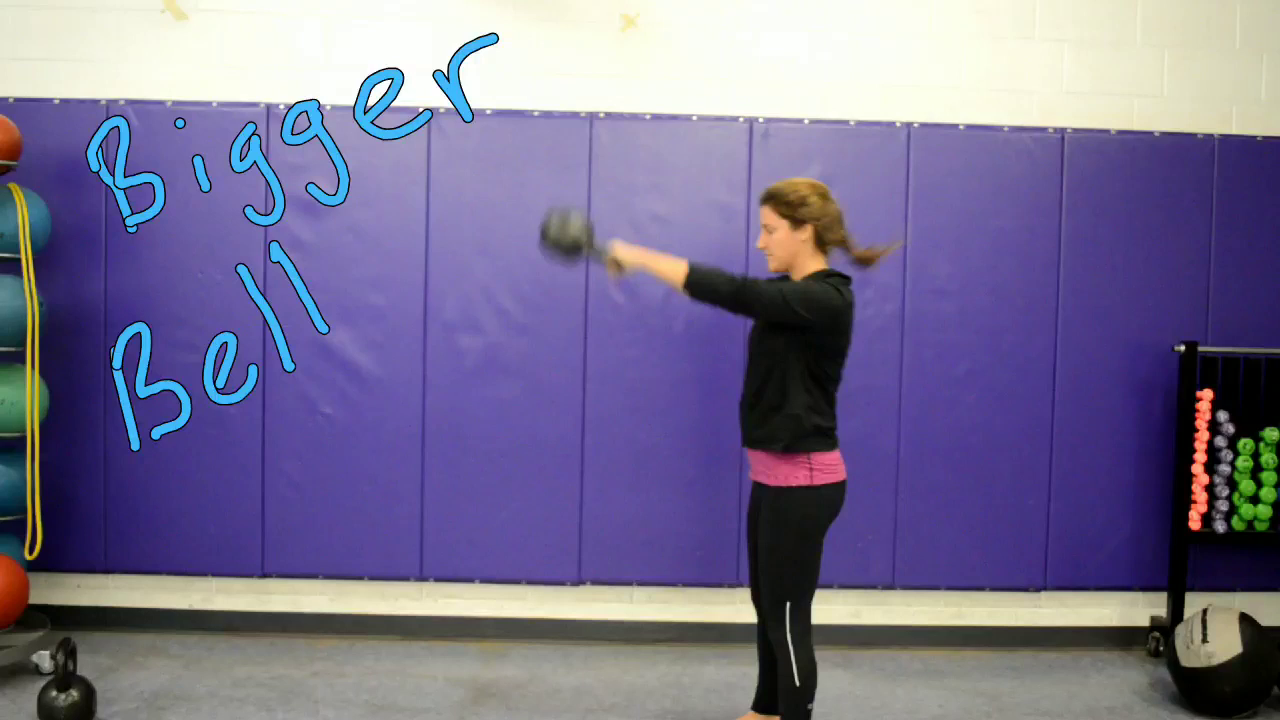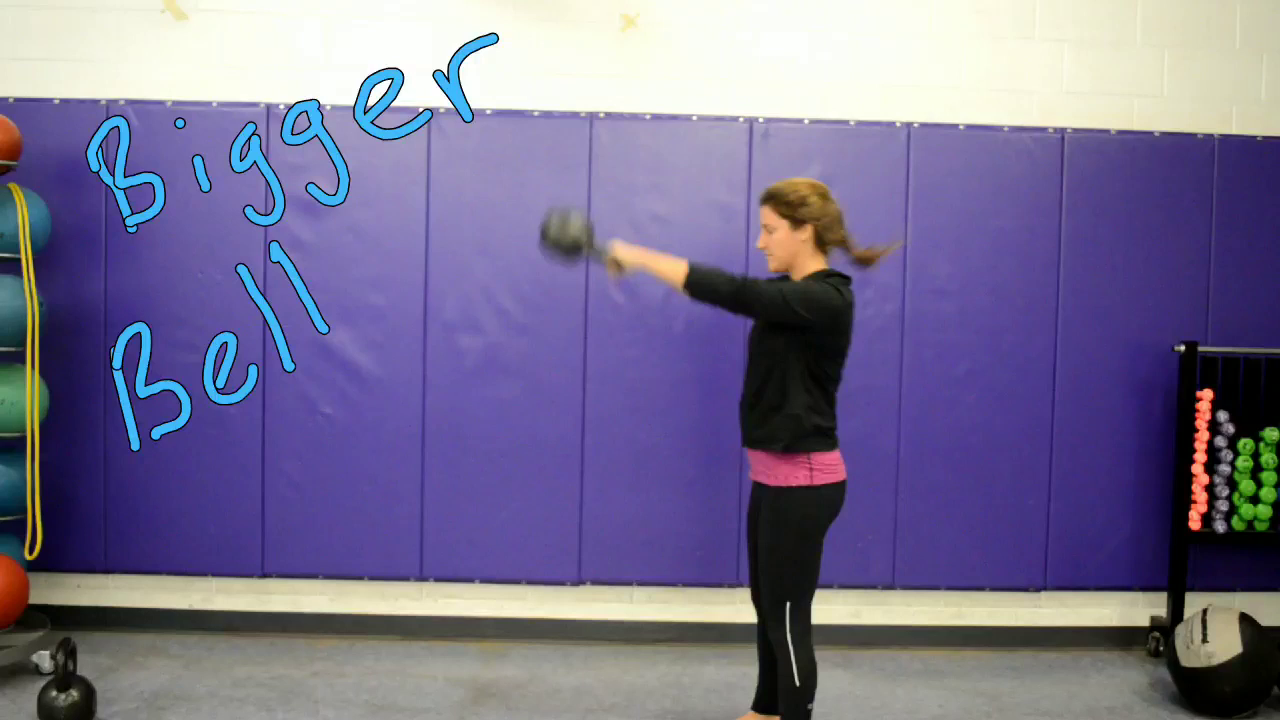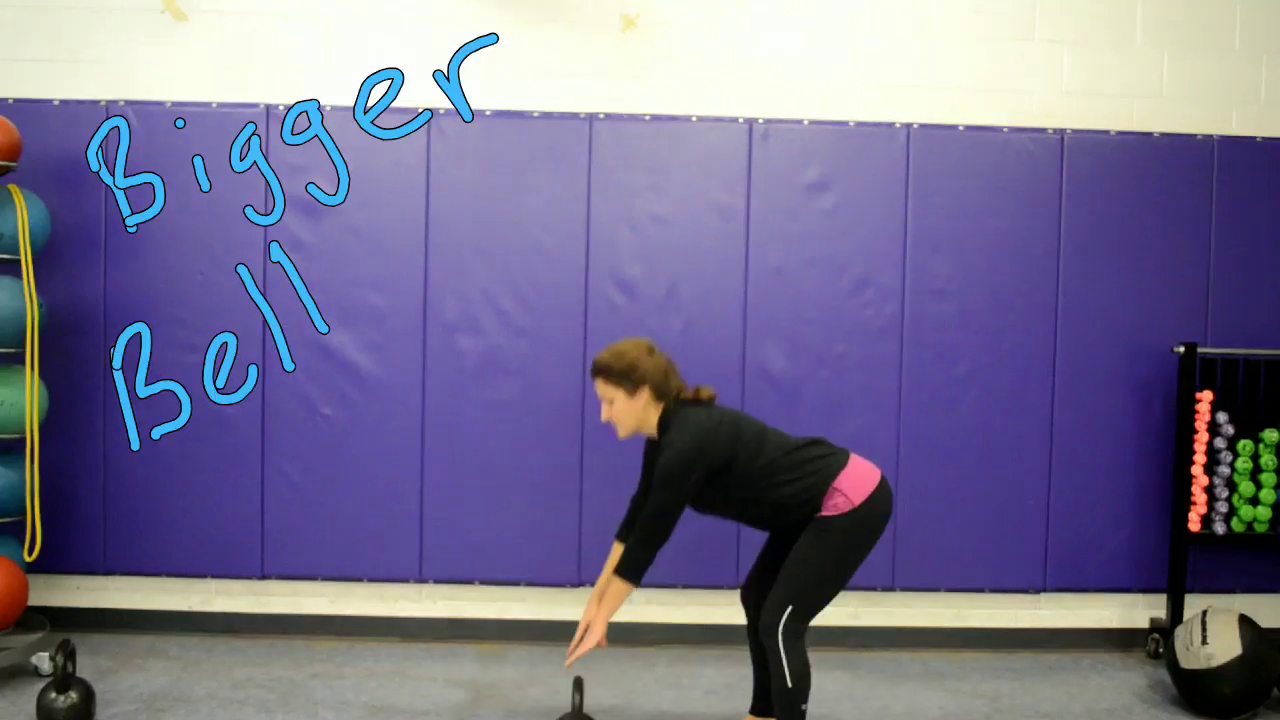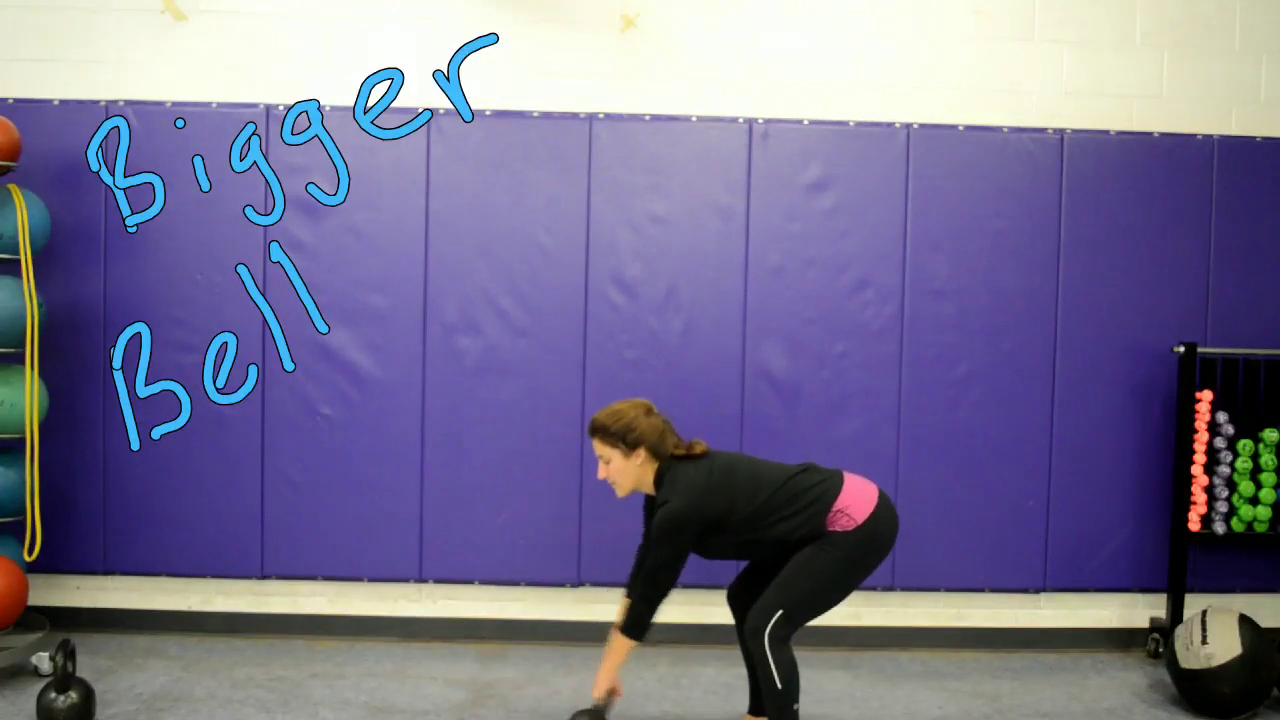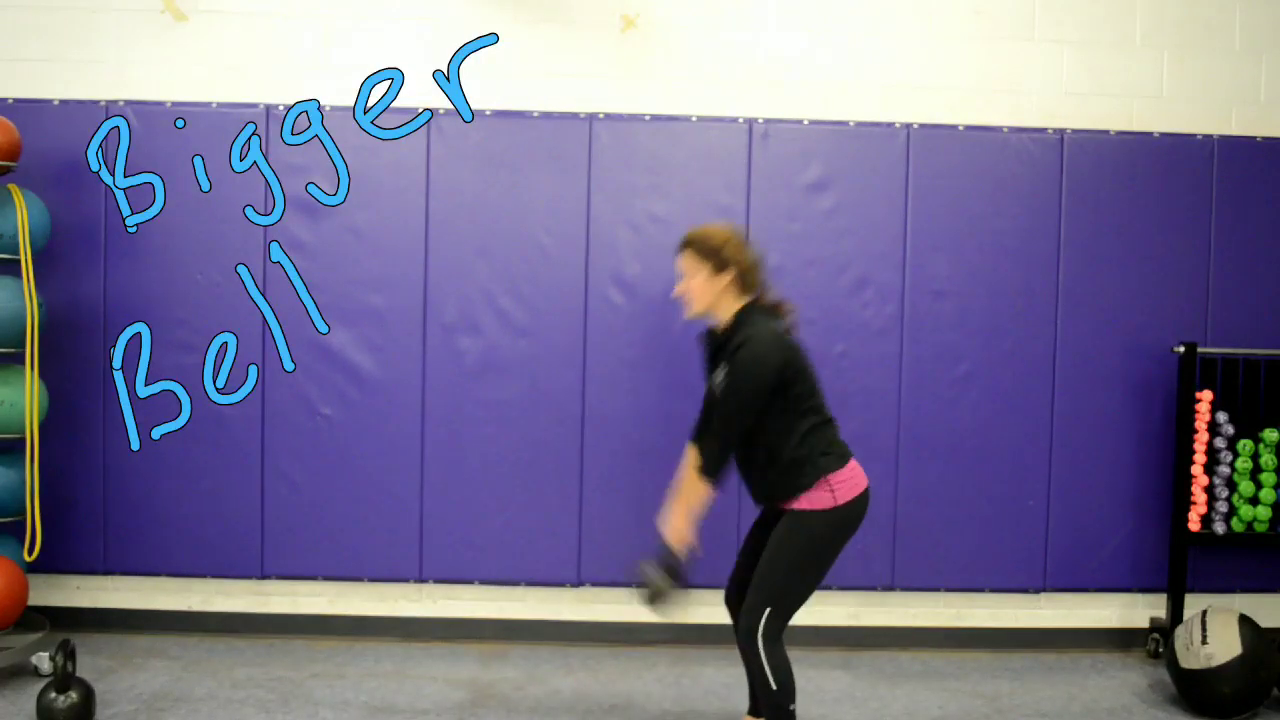
dt=1s
person 1, frame 1
left shoulder: (825, 300)
right shoulder: (788, 293)
left elbow: (733, 293)
right elbow: (740, 292)
left wrist: (641, 257)
right wrist: (642, 260)
left hip: (803, 481)
right hip: (775, 475)
left knee: (787, 617)
right knee: (767, 604)
person 1, frame 2
left shoulder: (825, 300)
right shoulder: (790, 292)
left elbow: (734, 293)
right elbow: (739, 293)
left wrist: (640, 256)
right wrist: (639, 260)
left hip: (803, 480)
right hip: (775, 475)
left knee: (787, 616)
right knee: (767, 603)
person 1, frame 3
left shoulder: (687, 443)
right shoulder: (671, 434)
left elbow: (650, 538)
right elbow: (637, 522)
left wrist: (602, 620)
right wrist: (597, 600)
left hip: (851, 504)
right hip: (828, 502)
left knee: (780, 622)
right knee: (757, 599)
person 1, frame 4
left shoulder: (682, 501)
right shoulder: (672, 483)
left elbow: (651, 593)
right elbow: (644, 575)
left wrist: (609, 670)
right wrist: (608, 662)
left hip: (858, 523)
right hip: (834, 516)
left knee: (766, 628)
right knee: (744, 599)
person 1, frame 5
left shoulder: (760, 346)
right shoulder: (727, 339)
left elbow: (727, 437)
right elbow: (710, 431)
left wrist: (685, 517)
right wrist: (677, 506)
left hip: (827, 499)
right hip: (793, 496)
left knee: (759, 624)
right knee: (740, 602)
